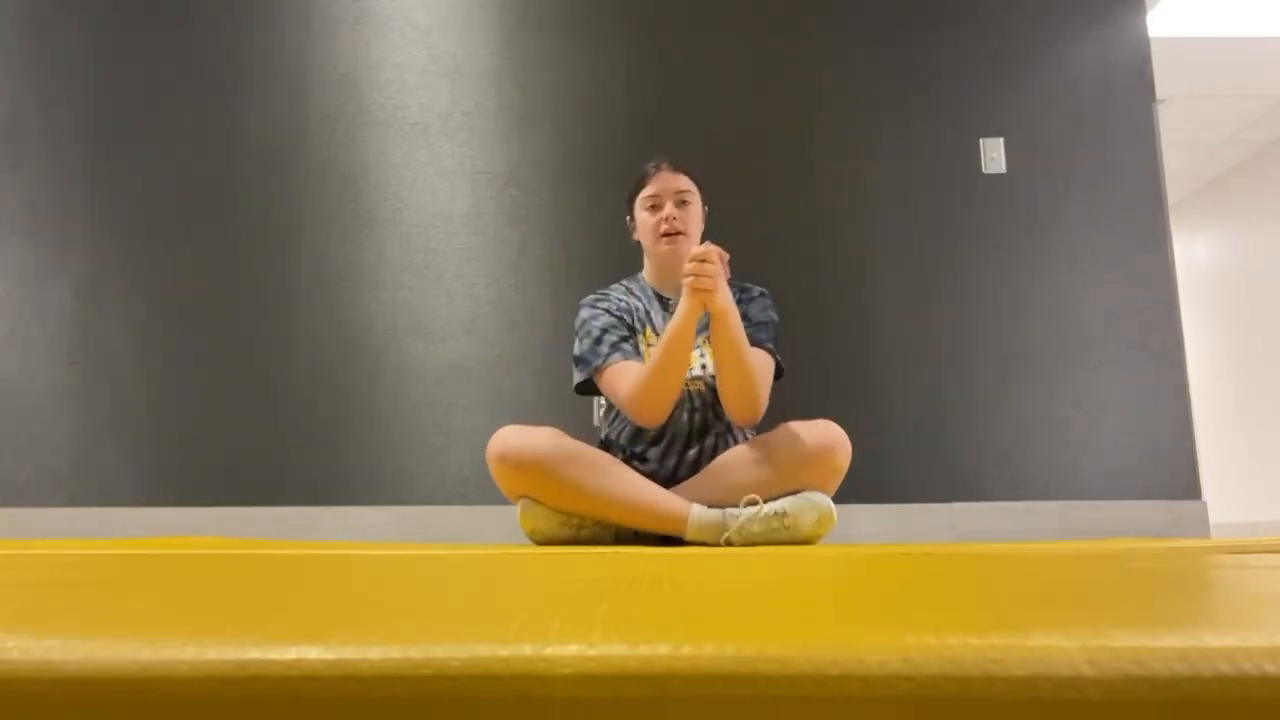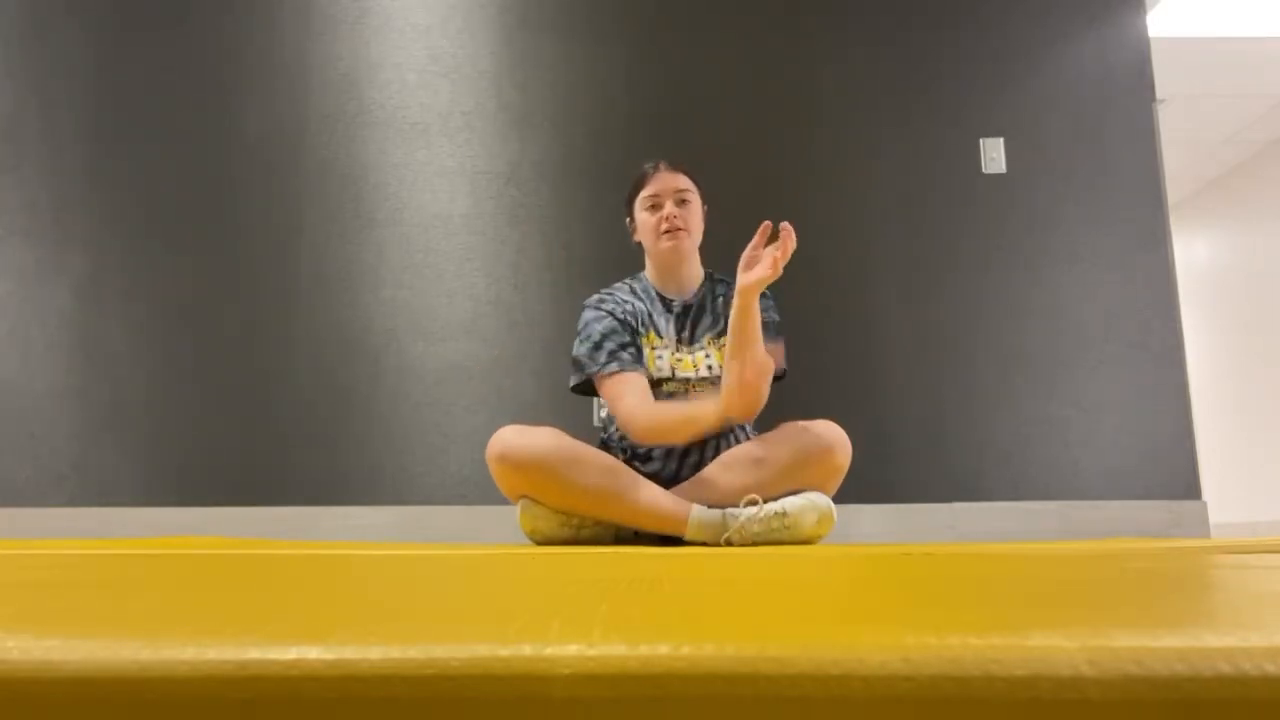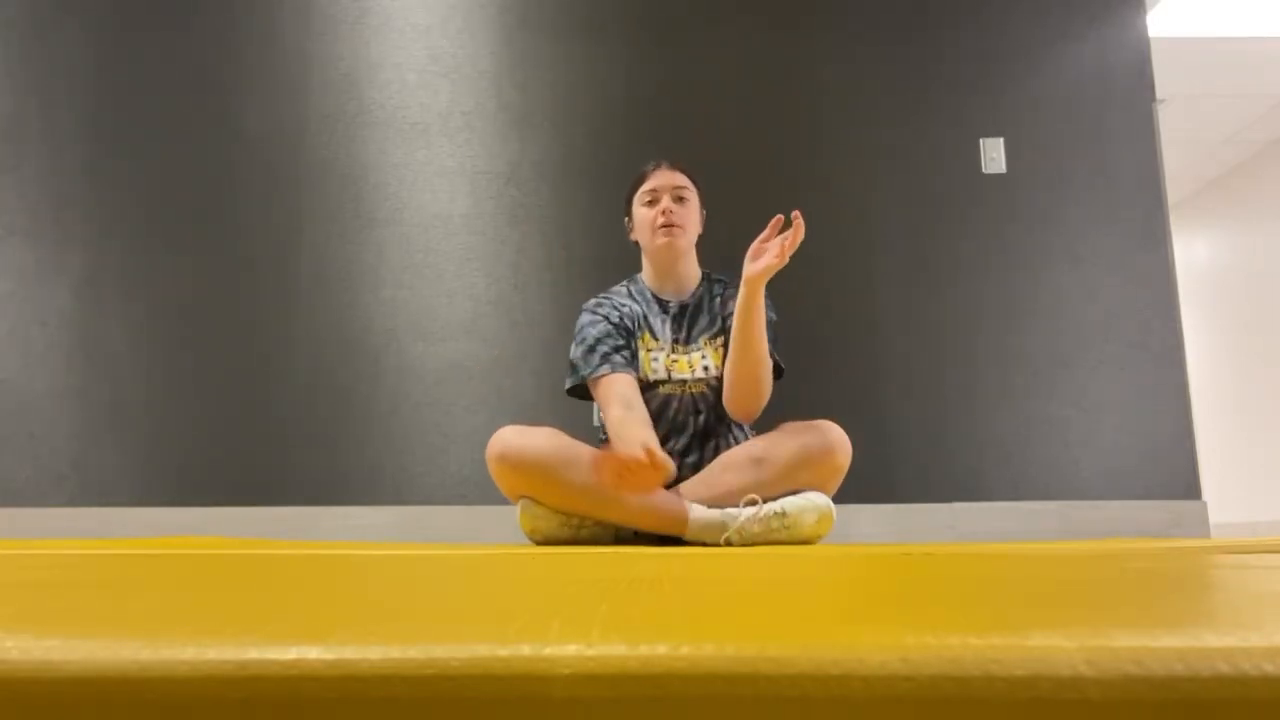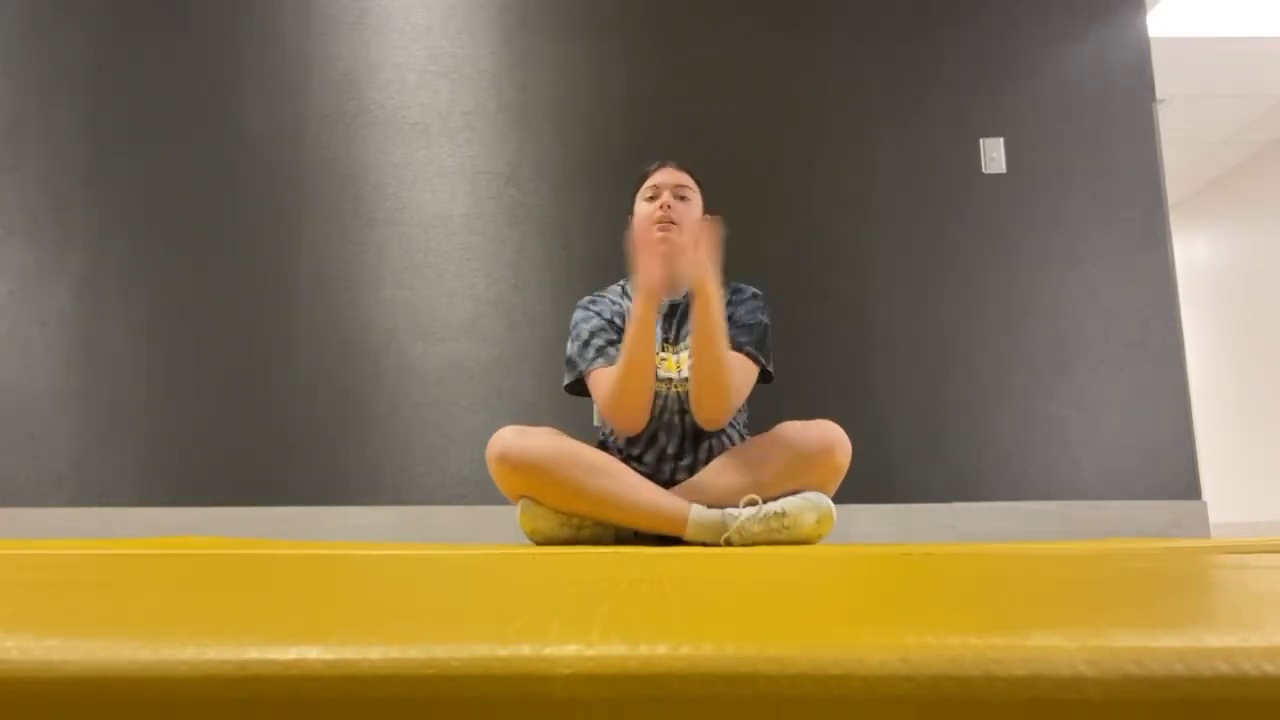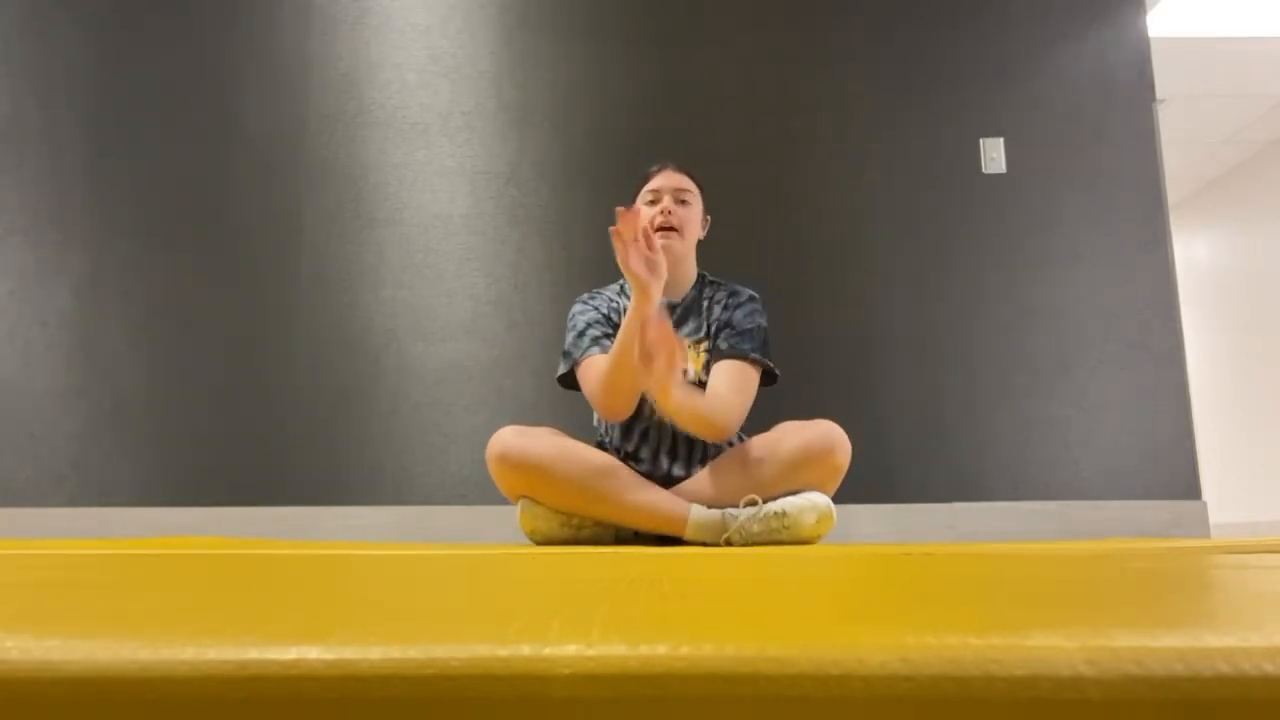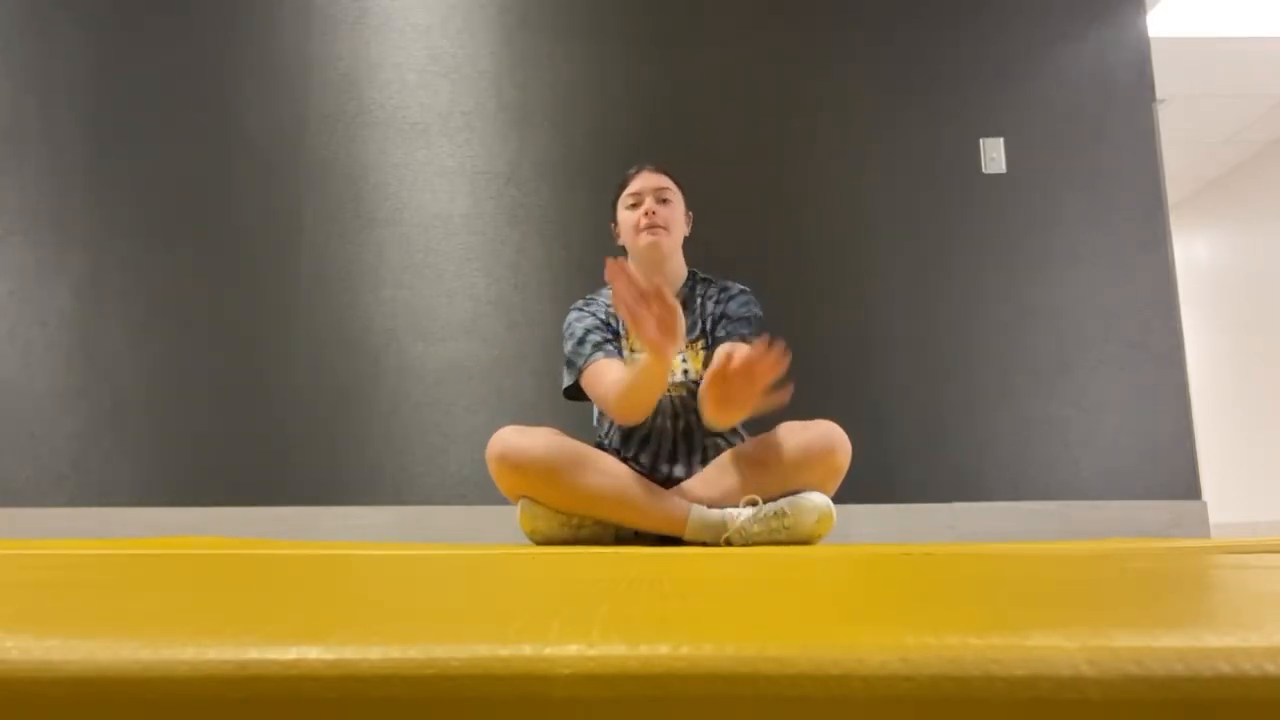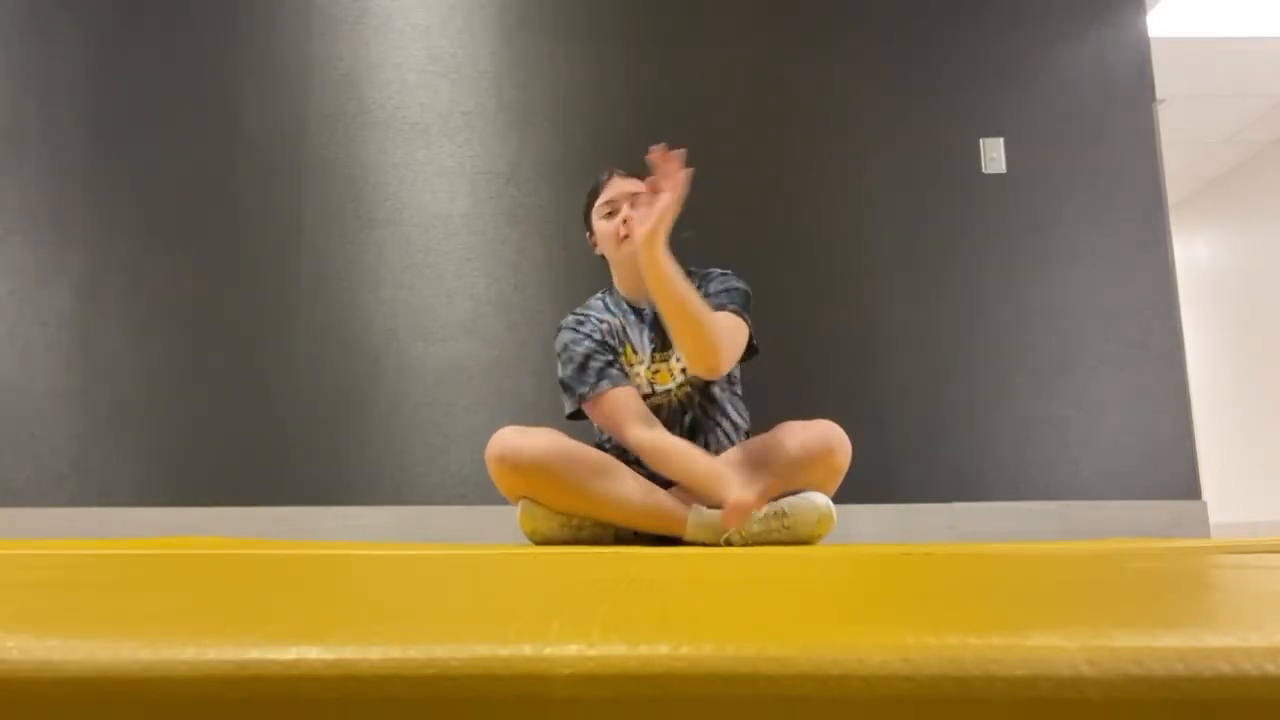
dt=0.3s
person 1, frame 1
left shoulder: (747, 302)
right shoulder: (603, 309)
left elbow: (747, 411)
right elbow: (646, 410)
left wrist: (720, 304)
right wrist: (689, 306)
right hip: (624, 485)
left knee: (828, 442)
right knee: (510, 447)
left ankle: (614, 521)
right ankle: (721, 524)
person 1, frame 2
left shoulder: (743, 303)
right shoulder: (606, 311)
left elbow: (745, 409)
right elbow: (638, 419)
left wrist: (747, 294)
right wrist: (718, 406)
right hip: (633, 484)
left knee: (828, 443)
right knee: (509, 447)
left ankle: (611, 522)
right ankle: (734, 521)
person 1, frame 3
left shoulder: (738, 302)
right shoulder: (604, 314)
left elbow: (745, 408)
right elbow: (624, 411)
left wrist: (752, 285)
right wrist: (640, 458)
right hip: (634, 485)
left knee: (827, 443)
right knee: (509, 447)
left ankle: (609, 522)
right ankle: (722, 524)
person 1, frame 4
left shoulder: (740, 303)
right shoulder: (598, 311)
left elbow: (714, 412)
right elbow: (625, 419)
left wrist: (707, 291)
right wrist: (646, 300)
right hip: (622, 483)
left knee: (827, 442)
right knee: (509, 447)
left ankle: (614, 521)
right ankle: (723, 524)
person 1, frame 5
left shoulder: (737, 307)
right shoulder: (595, 309)
left elbow: (723, 421)
right elbow: (612, 405)
left wrist: (668, 392)
right wrist: (644, 296)
right hip: (624, 486)
left knee: (827, 442)
right knee: (508, 447)
left ankle: (608, 522)
right ankle: (721, 523)
person 1, frame 6
left shoulder: (729, 302)
right shoulder: (590, 315)
left elbow: (721, 410)
right elbow: (623, 408)
left wrist: (722, 400)
right wrist: (659, 352)
right hip: (628, 489)
left knee: (828, 442)
right knee: (509, 447)
left ankle: (597, 523)
right ankle: (723, 525)
person 1, frame 7
left shoulder: (717, 287)
right shoulder: (582, 329)
left elbow: (713, 360)
right elbow: (641, 433)
left wrist: (651, 253)
right wrist: (726, 486)
right hip: (627, 488)
left knee: (827, 443)
right knee: (509, 448)
left ankle: (604, 522)
right ankle: (711, 524)
